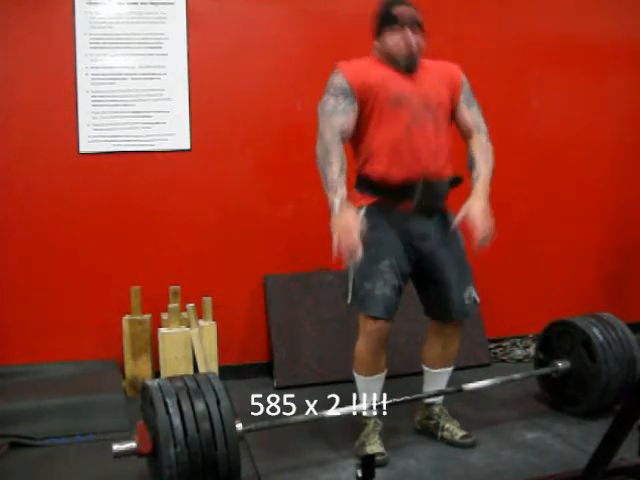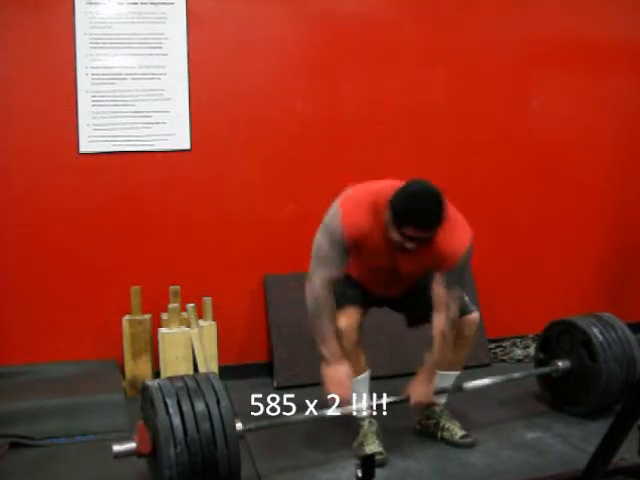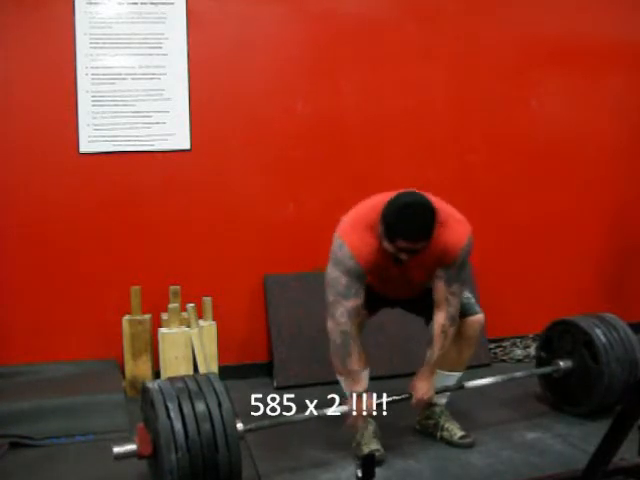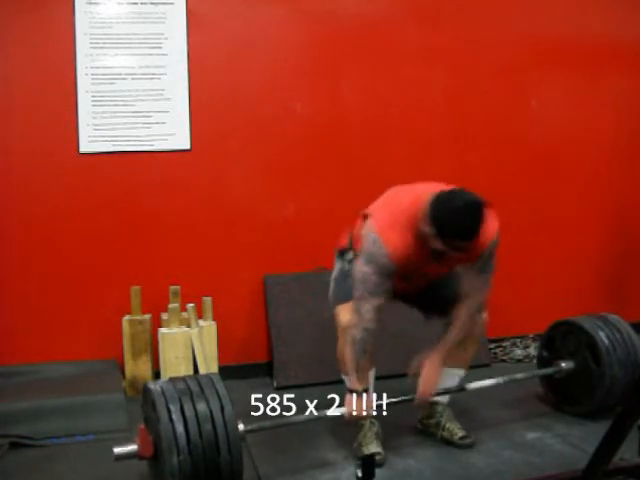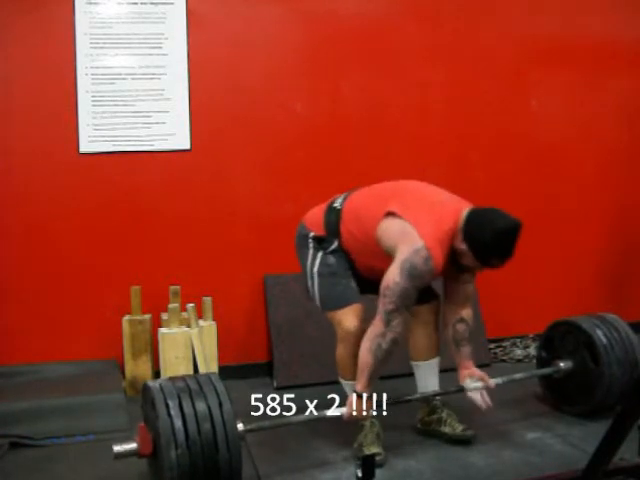
dt=0.5s
person 1, frame 1
left shoulder: (449, 75)
right shoulder: (352, 76)
left elbow: (478, 133)
right elbow: (330, 140)
left wrist: (480, 196)
right wrist: (339, 207)
left hip: (436, 214)
right hip: (380, 213)
left knee: (451, 317)
right knee: (376, 322)
left ankle: (432, 410)
right ankle: (369, 422)
person 1, frame 2
left shoulder: (456, 237)
right shoulder: (350, 213)
left elbow: (446, 310)
right elbow: (317, 285)
left wrist: (427, 376)
right wrist: (331, 359)
left hip: (414, 281)
right hip: (356, 277)
left knee: (467, 320)
right knee: (344, 325)
left ankle: (433, 411)
right ankle: (366, 422)
person 1, frame 3
left shoulder: (455, 234)
right shoulder: (353, 238)
left elbow: (446, 308)
right elbow: (340, 321)
left wrist: (428, 373)
right wrist: (357, 391)
left hip: (423, 282)
right hip: (368, 281)
left knee: (472, 321)
right knee: (346, 322)
left ankle: (433, 412)
right ankle: (366, 422)
person 1, frame 4
left shoulder: (484, 230)
right shoulder: (385, 234)
left elbow: (474, 299)
right elbow: (366, 317)
left wrist: (438, 356)
right wrist: (357, 389)
right hip: (362, 257)
left knee: (477, 320)
right knee: (349, 322)
left ankle: (434, 411)
right ankle: (367, 421)
person 1, frame 5
left shoulder: (468, 232)
right shoulder: (423, 250)
left elbow: (458, 306)
right elbow: (388, 324)
left wrist: (465, 366)
right wrist: (361, 393)
left hip: (368, 239)
right hip: (325, 238)
left knee: (427, 309)
right knee: (351, 326)
left ankle: (431, 410)
right ankle: (366, 424)
